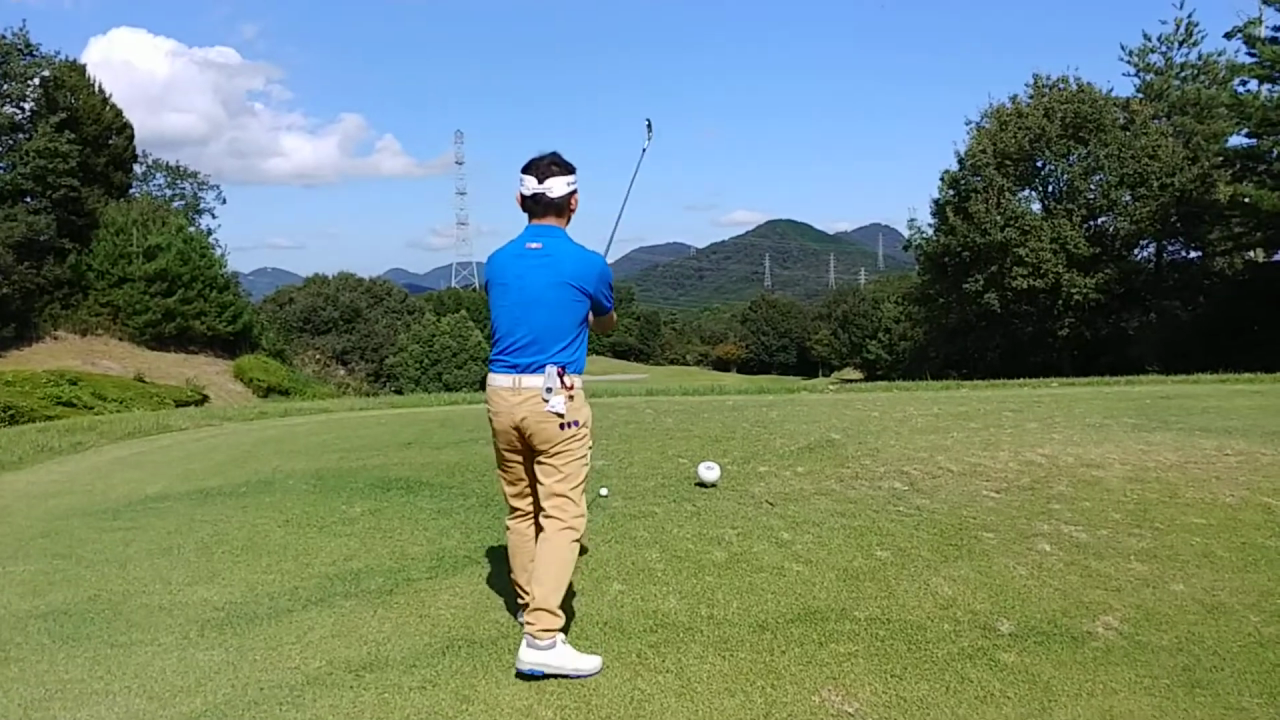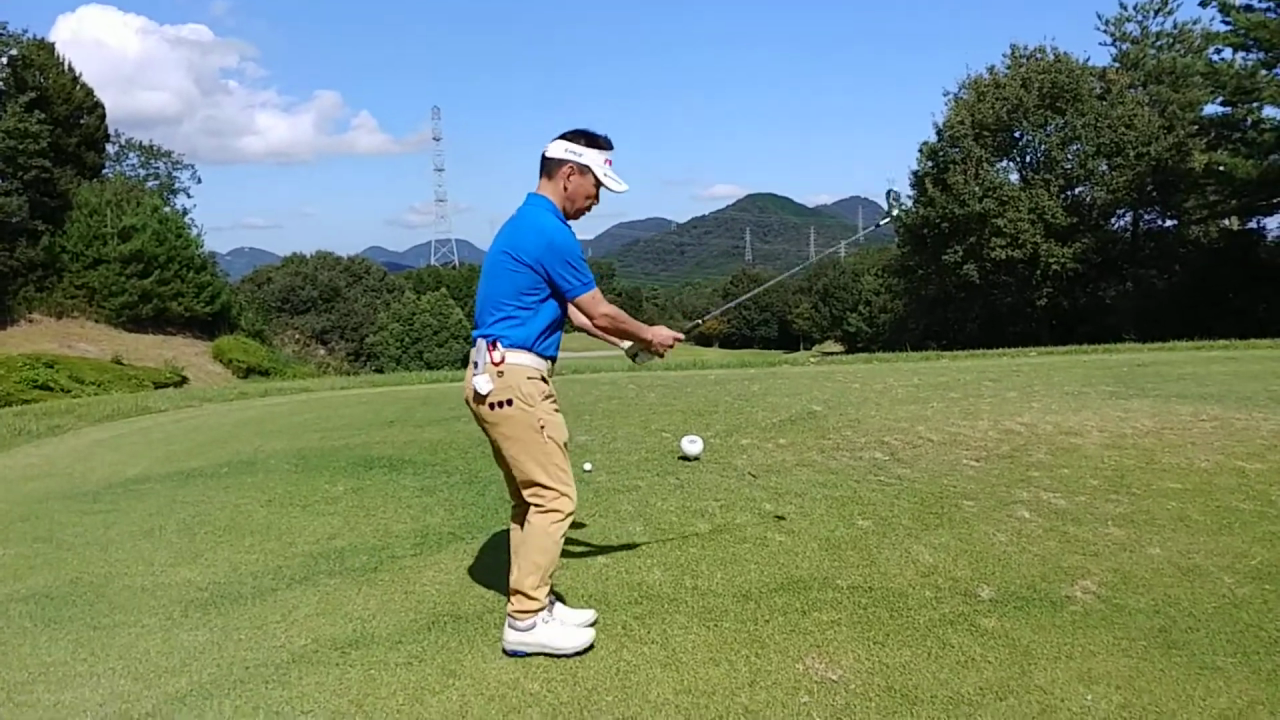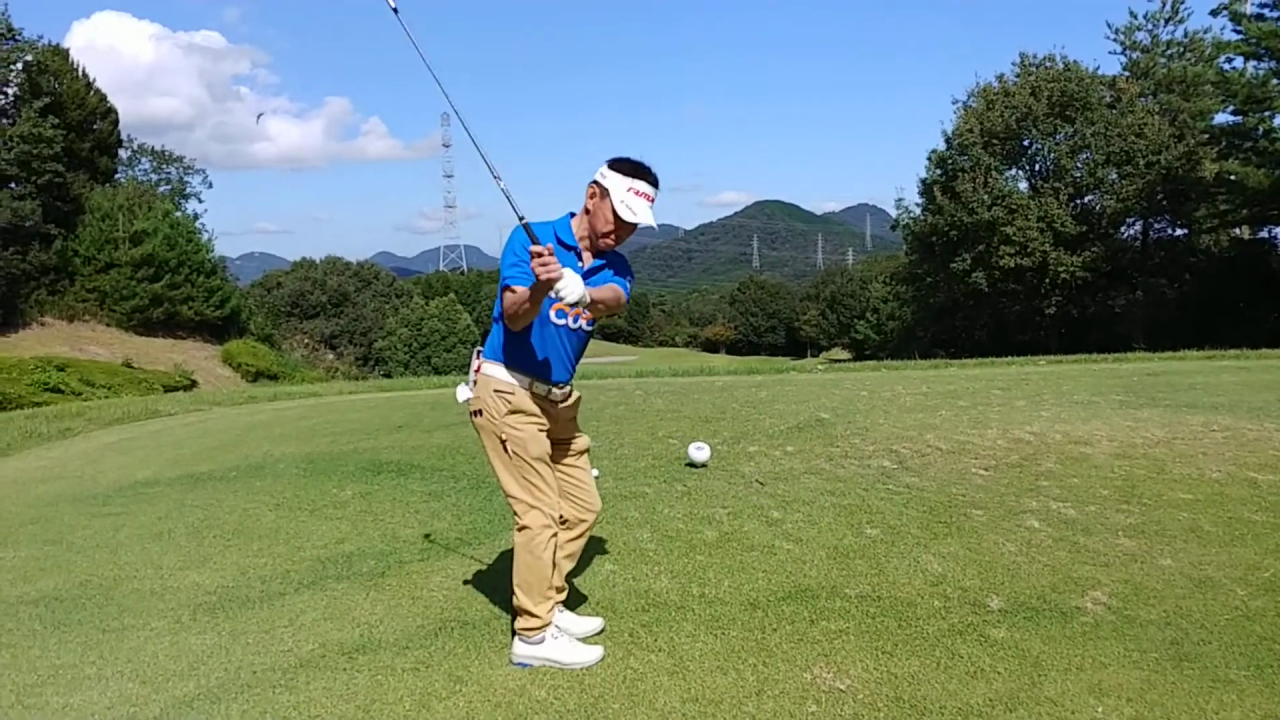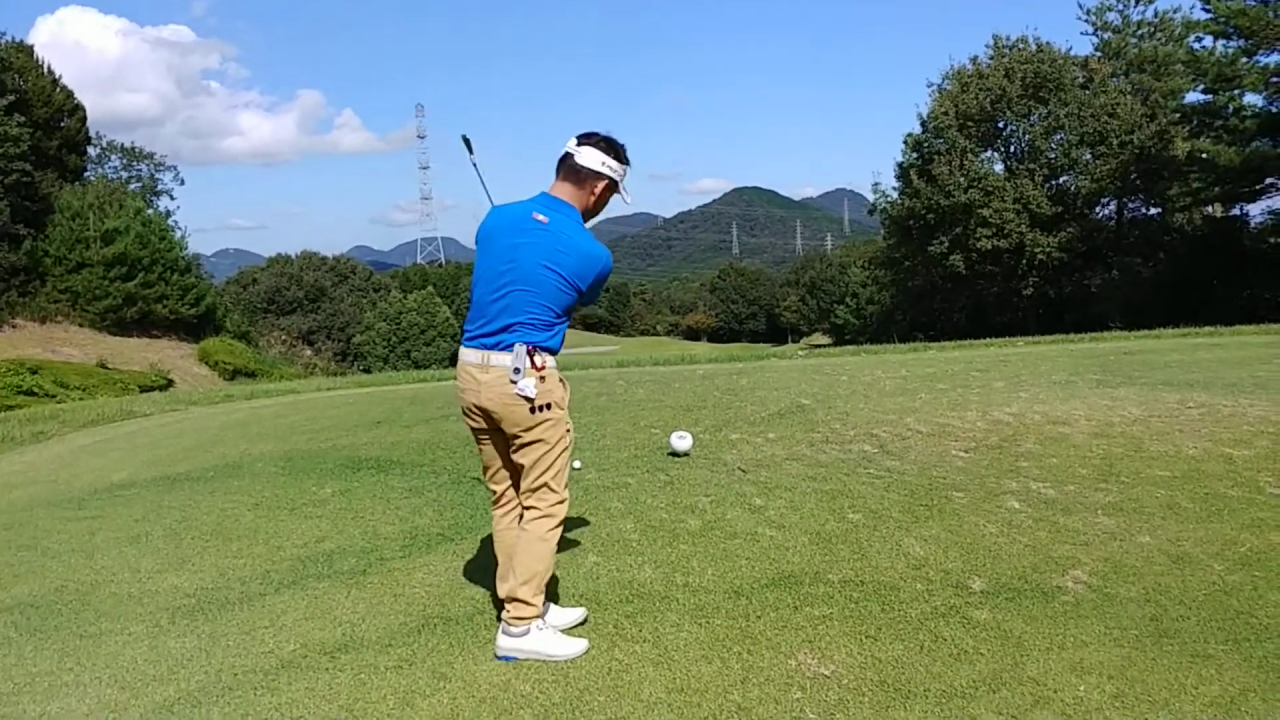
dt=1s
person 1, frame 1
left shoulder: (497, 263)
right shoulder: (589, 264)
right elbow: (606, 324)
left hip: (503, 394)
right hip: (556, 398)
left knee: (521, 510)
right knee: (563, 518)
left ankle: (532, 608)
right ankle: (540, 638)
person 1, frame 2
left shoulder: (526, 223)
right shoulder: (549, 233)
left elbow: (565, 309)
right elbow: (599, 312)
left wrist: (625, 341)
right wrist: (648, 335)
left hip: (497, 376)
right hip: (515, 378)
left knee: (530, 500)
right knee: (552, 497)
left ankle: (535, 604)
right ankle: (524, 619)
person 1, frame 3
left shoulder: (616, 266)
right shoulder: (528, 239)
left elbow: (611, 300)
right elbow: (514, 318)
left wrist: (580, 293)
right wrist: (540, 288)
left hip: (558, 397)
right hip: (508, 392)
left knee: (581, 507)
right knee: (538, 513)
left ankle: (549, 609)
right ankle: (533, 635)
person 1, frame 4
left shoulder: (496, 218)
right shoulder: (594, 256)
left hip: (472, 372)
right hip: (527, 380)
left knee: (508, 497)
right knee: (544, 503)
left ankle: (524, 604)
right ankle: (520, 628)
